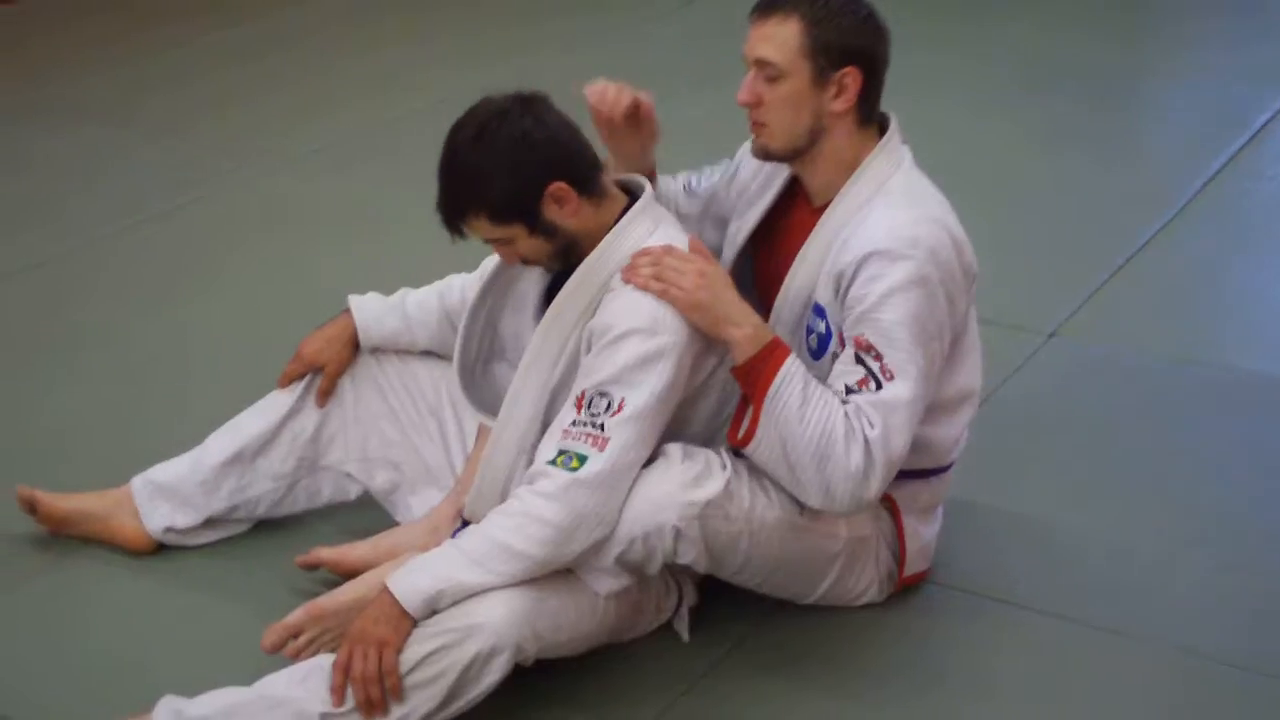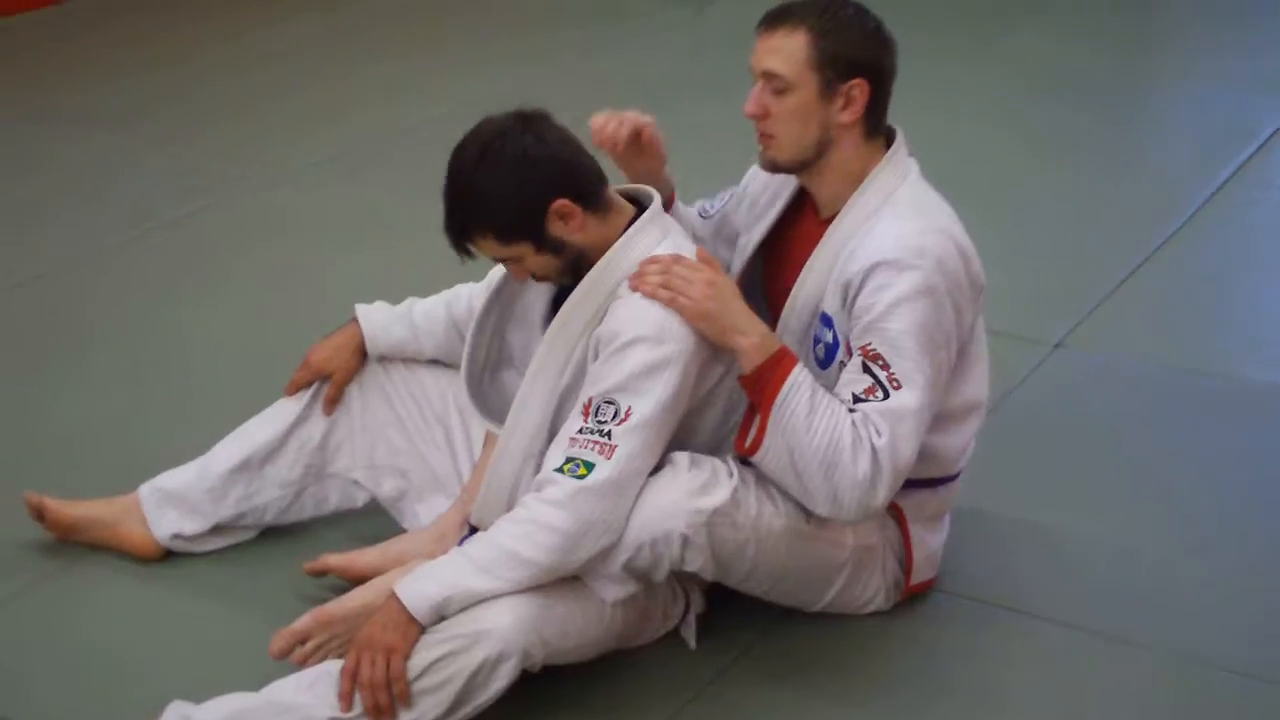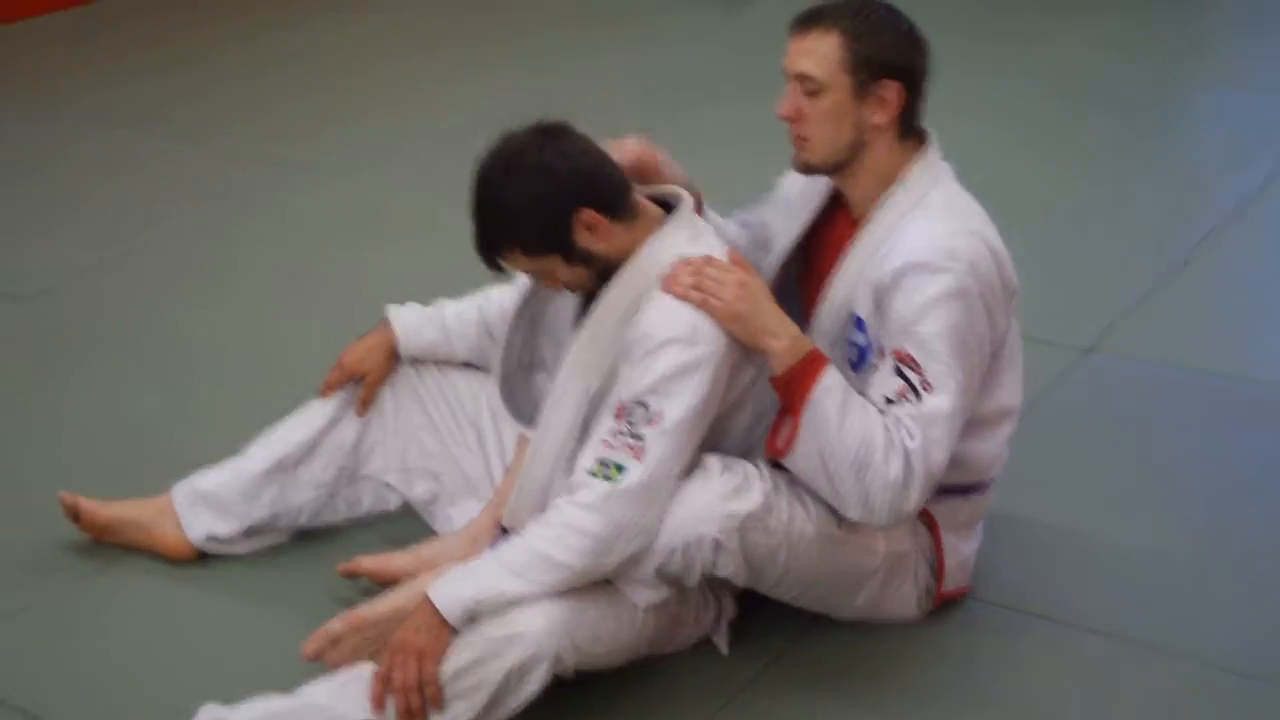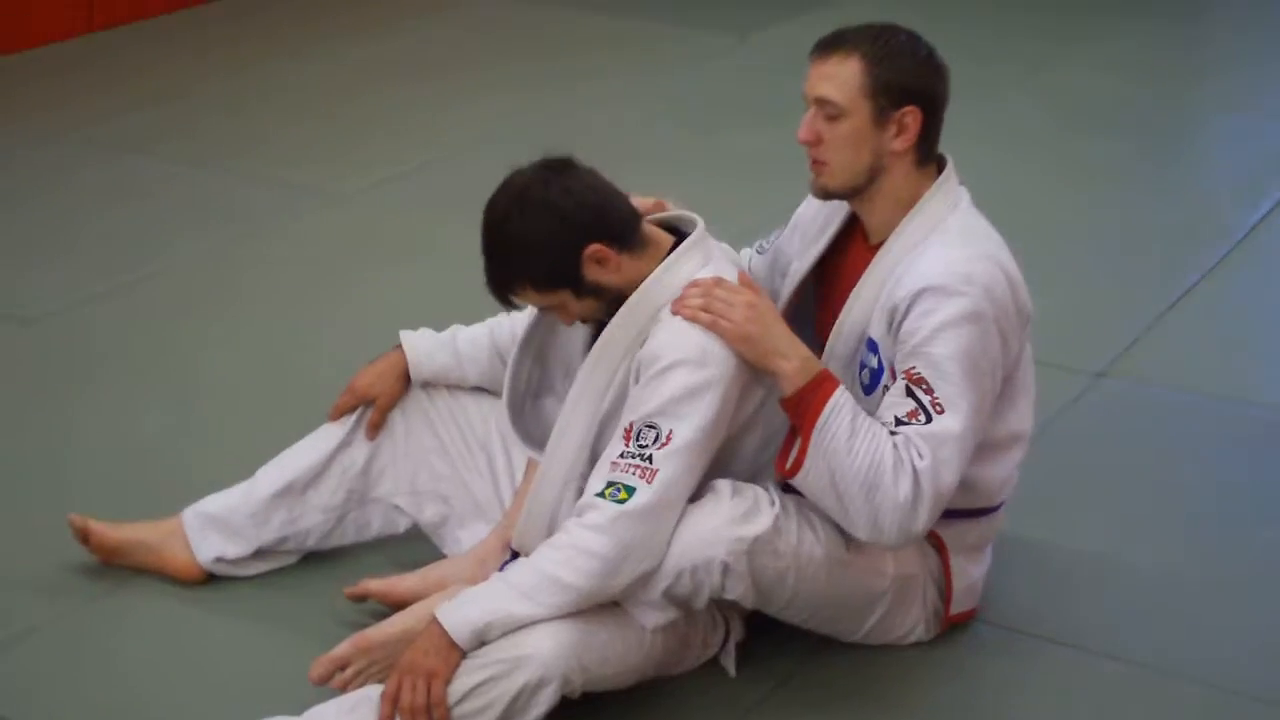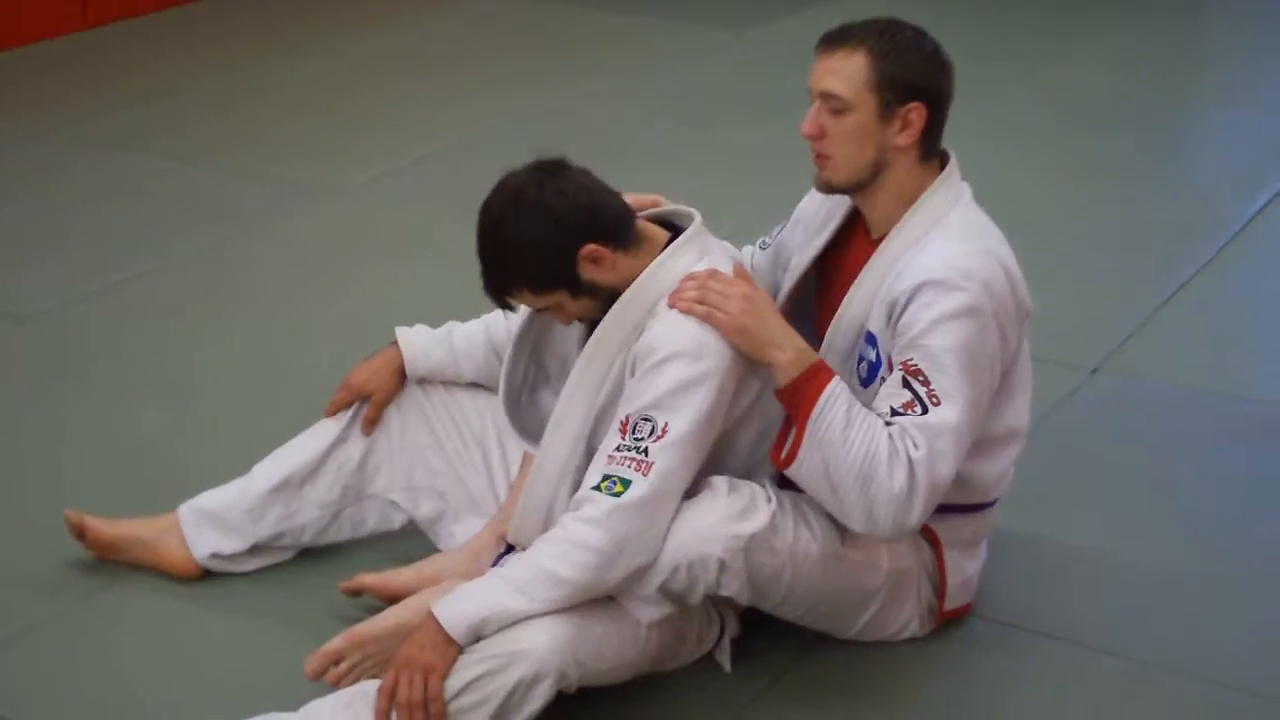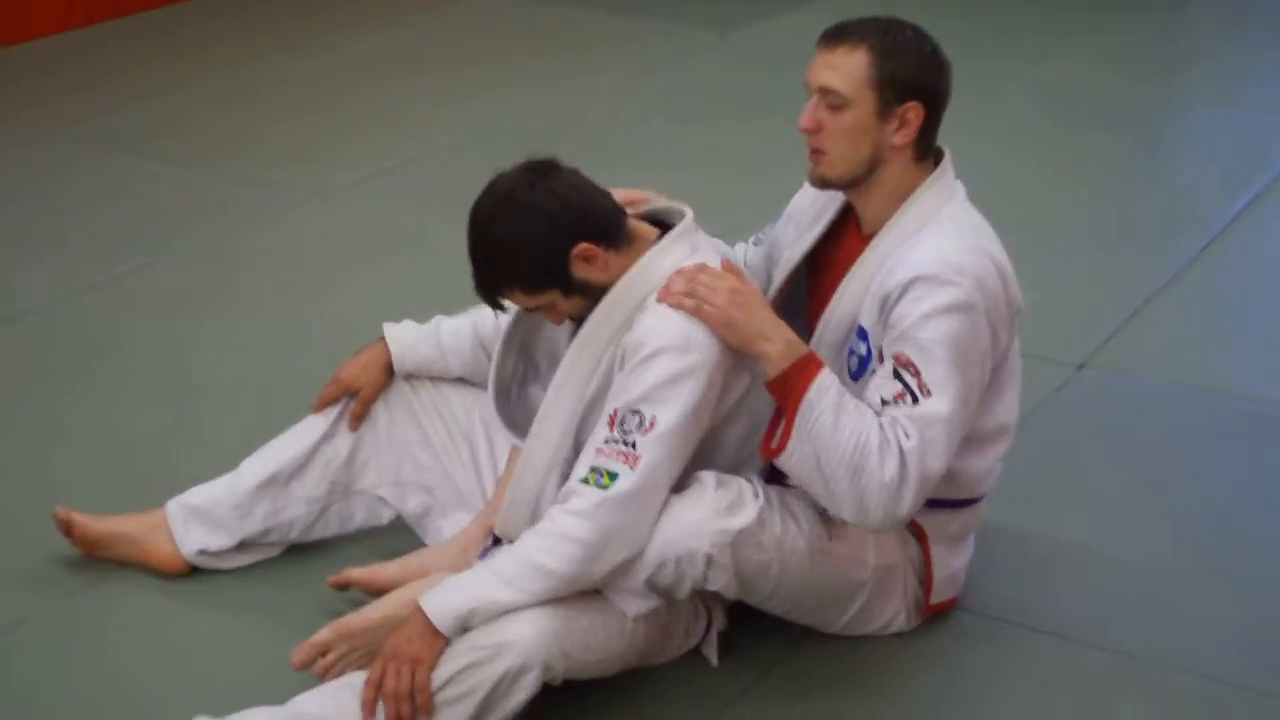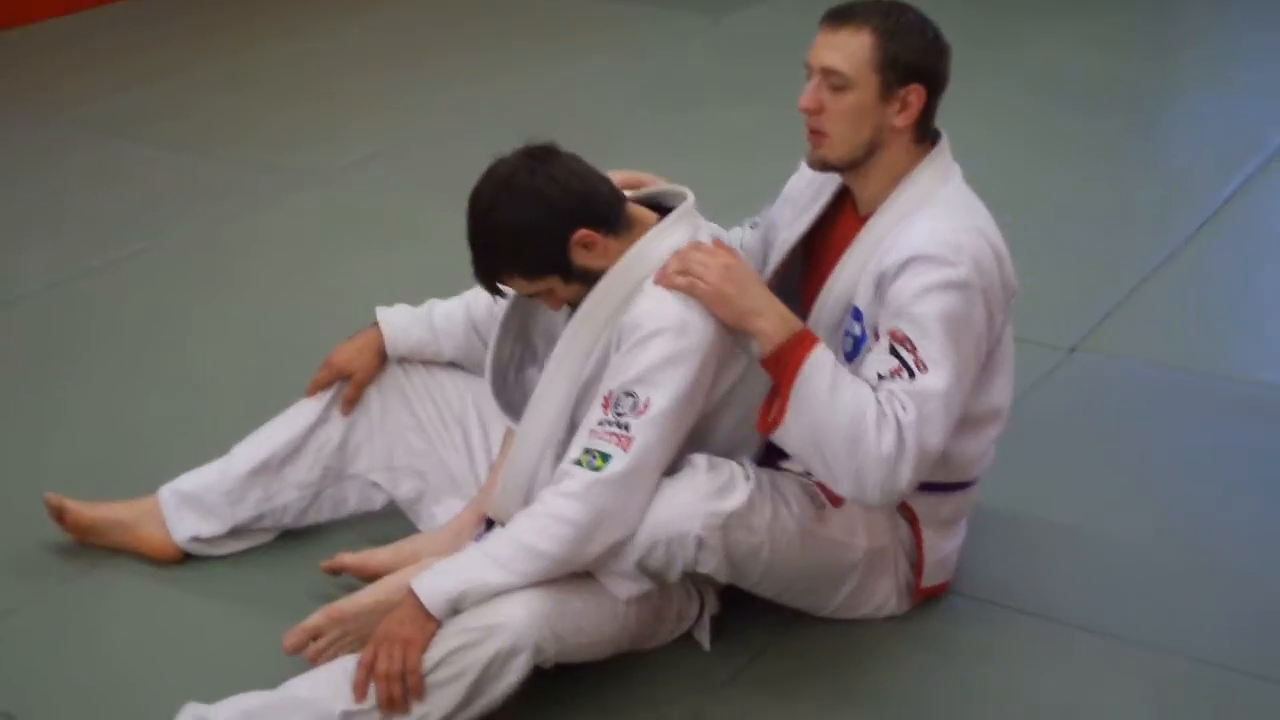
dt=0.1s
person 1, frame 1
left shoulder: (647, 316)
right shoulder: (583, 228)
left elbow: (568, 511)
right elbow: (481, 301)
left wrist: (404, 594)
right wrist: (358, 324)
right hip: (535, 466)
left knee: (484, 621)
right knee: (345, 383)
right ankle: (145, 510)
person 1, frame 2
left shoulder: (654, 325)
right shoulder: (590, 237)
left elbow: (574, 518)
right elbow: (490, 309)
left wrist: (412, 601)
right wrist: (365, 332)
right hip: (540, 474)
left knee: (493, 625)
right knee: (353, 391)
right ankle: (153, 517)
person 1, frame 3
left shoulder: (683, 327)
right shoulder: (629, 231)
left elbow: (605, 522)
right elbow: (519, 314)
left wrist: (445, 605)
right wrist: (399, 335)
right hip: (580, 474)
left knee: (525, 630)
right knee: (389, 392)
right ankle: (187, 518)
person 1, frame 4
left shoulder: (693, 350)
right shoulder: (639, 255)
left elbow: (614, 544)
right elbow: (530, 339)
left wrist: (454, 627)
right wrist: (410, 359)
right hip: (584, 496)
left knee: (533, 650)
right knee: (399, 417)
right ankle: (197, 540)
person 1, frame 5
left shoulder: (689, 344)
right shoulder: (639, 249)
left elbow: (612, 537)
right elbow: (522, 335)
left wrist: (452, 623)
right wrist: (405, 355)
right hip: (581, 494)
left knee: (528, 647)
right knee: (392, 411)
right ankle: (193, 537)
person 1, frame 6
left shoulder: (678, 339)
right shoulder: (628, 246)
left elbow: (599, 531)
right elbow: (509, 333)
left wrist: (439, 616)
right wrist: (393, 351)
right hip: (570, 491)
left knee: (514, 638)
right knee: (381, 408)
right ankle: (181, 534)
person 1, frame 7
left shoulder: (672, 321)
right shoulder: (626, 229)
left elbow: (591, 511)
right elbow: (506, 315)
left wrist: (431, 596)
right wrist: (387, 336)
right hip: (563, 472)
left knee: (504, 622)
right knee: (376, 393)
right ankle: (173, 519)
person 2, frame 1
left shoulder: (903, 251)
right shoulder: (777, 161)
left elbow: (851, 472)
right elbow: (681, 223)
left wrist: (740, 329)
right wrist: (636, 162)
left hip: (859, 523)
right hip: (769, 435)
left knee: (671, 497)
person 2, frame 2
left shoulder: (910, 262)
right shoulder: (786, 174)
left elbow: (857, 481)
right elbow: (695, 249)
left wrist: (746, 338)
right wrist: (648, 185)
left hip: (864, 530)
right hip: (776, 442)
left knee: (678, 504)
person 2, frame 3
left shoulder: (943, 264)
right shoulder: (823, 178)
left elbow: (888, 484)
right elbow: (738, 259)
left wrist: (778, 340)
left hip: (896, 537)
right hip: (810, 448)
left knee: (711, 507)
person 2, frame 4
left shoulder: (958, 288)
right shoulder: (839, 204)
left elbow: (899, 505)
right elbow: (754, 289)
left wrist: (788, 362)
left hip: (905, 559)
right hip: (820, 471)
left knee: (721, 531)
person 2, frame 5
left shoulder: (957, 282)
right shoulder: (841, 199)
left elbow: (893, 497)
right elbow: (756, 285)
left wrist: (784, 353)
left hip: (900, 556)
right hip: (817, 468)
left knee: (717, 531)
person 2, frame 6
left shoulder: (949, 278)
right shoulder: (832, 195)
left elbow: (884, 488)
right elbow: (747, 282)
left wrist: (773, 345)
left hip: (887, 548)
right hip: (806, 463)
left knee: (707, 527)
person 2, frame 7
left shoulder: (945, 257)
right shoulder: (830, 176)
left elbow: (883, 463)
right elbow: (746, 263)
left wrist: (767, 321)
left hip: (881, 531)
right hip: (795, 448)
left knee: (694, 506)
